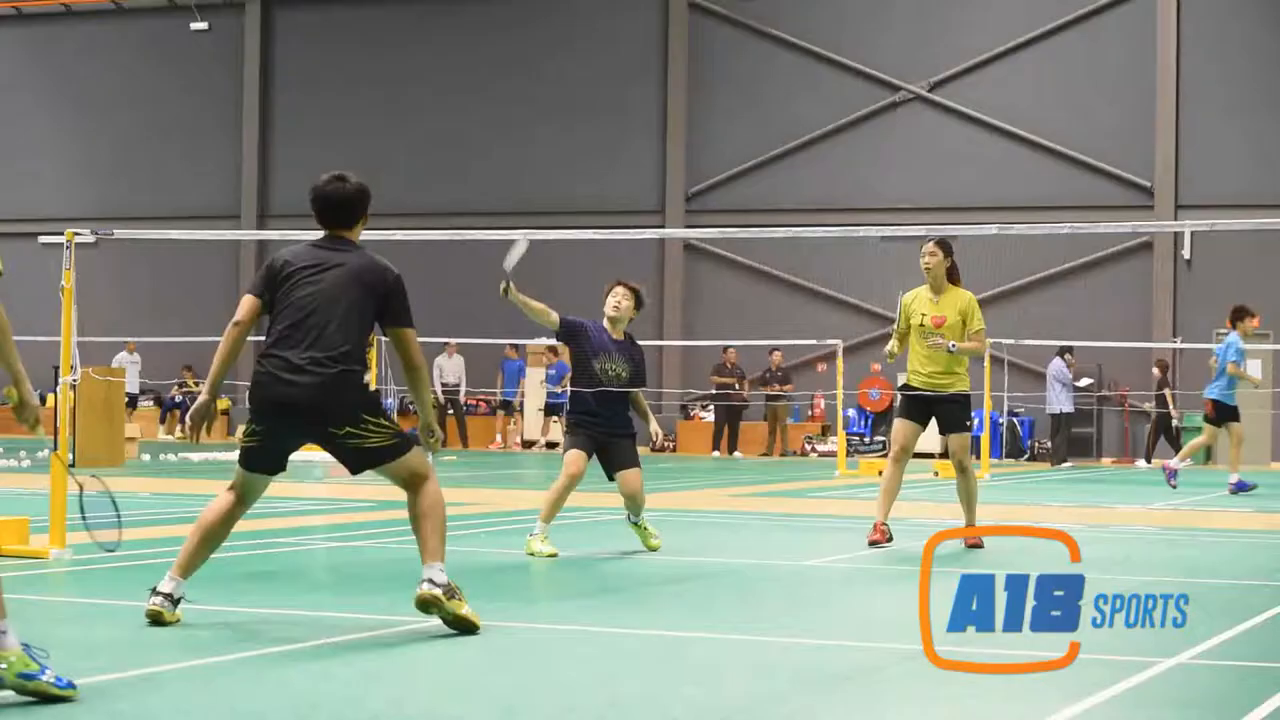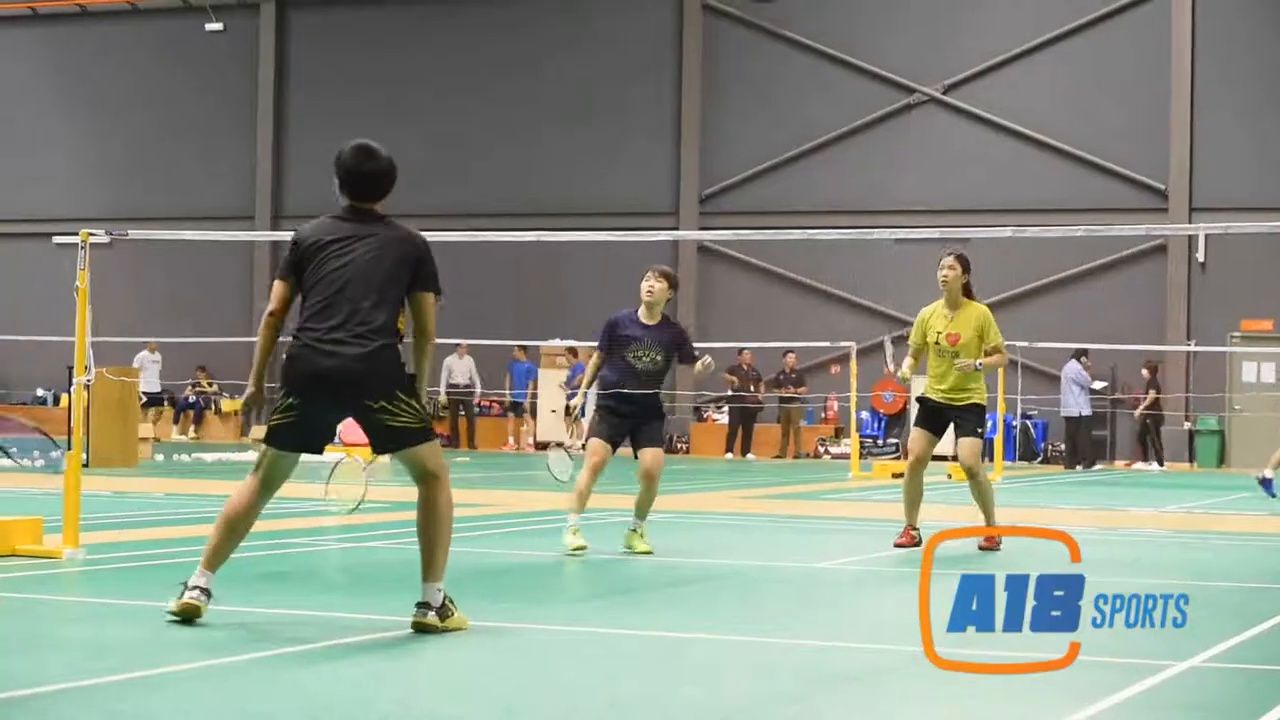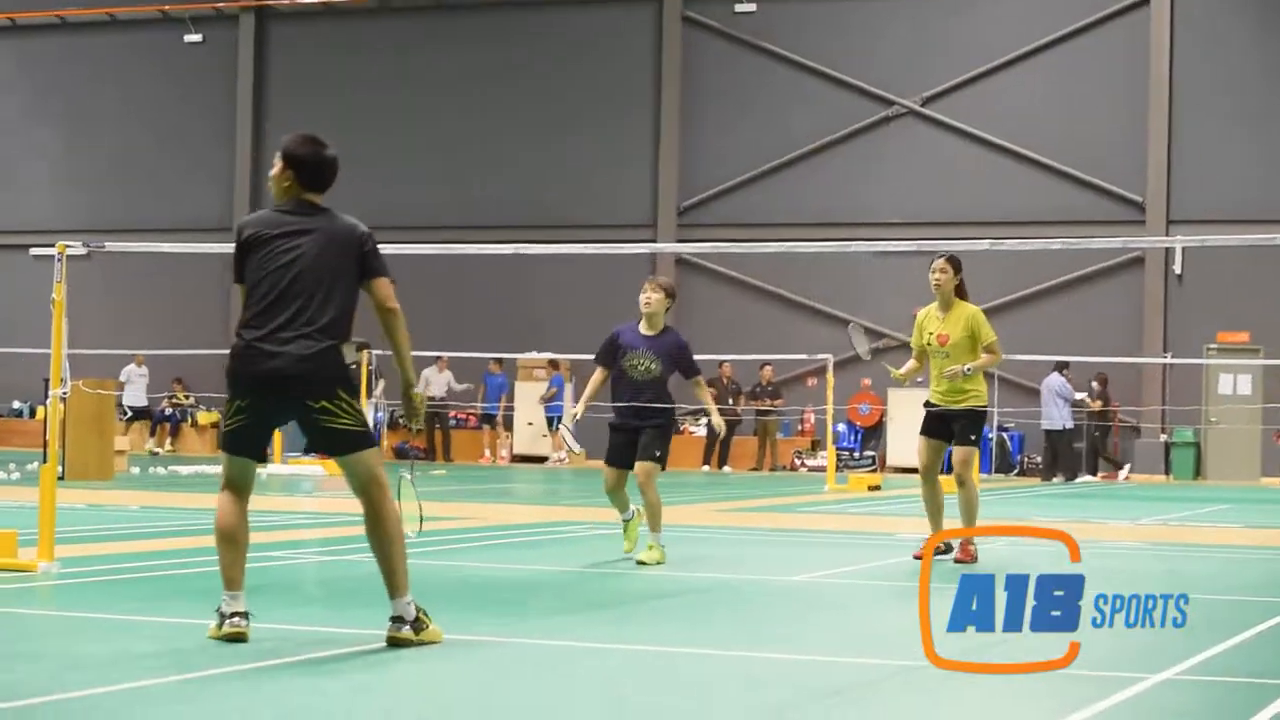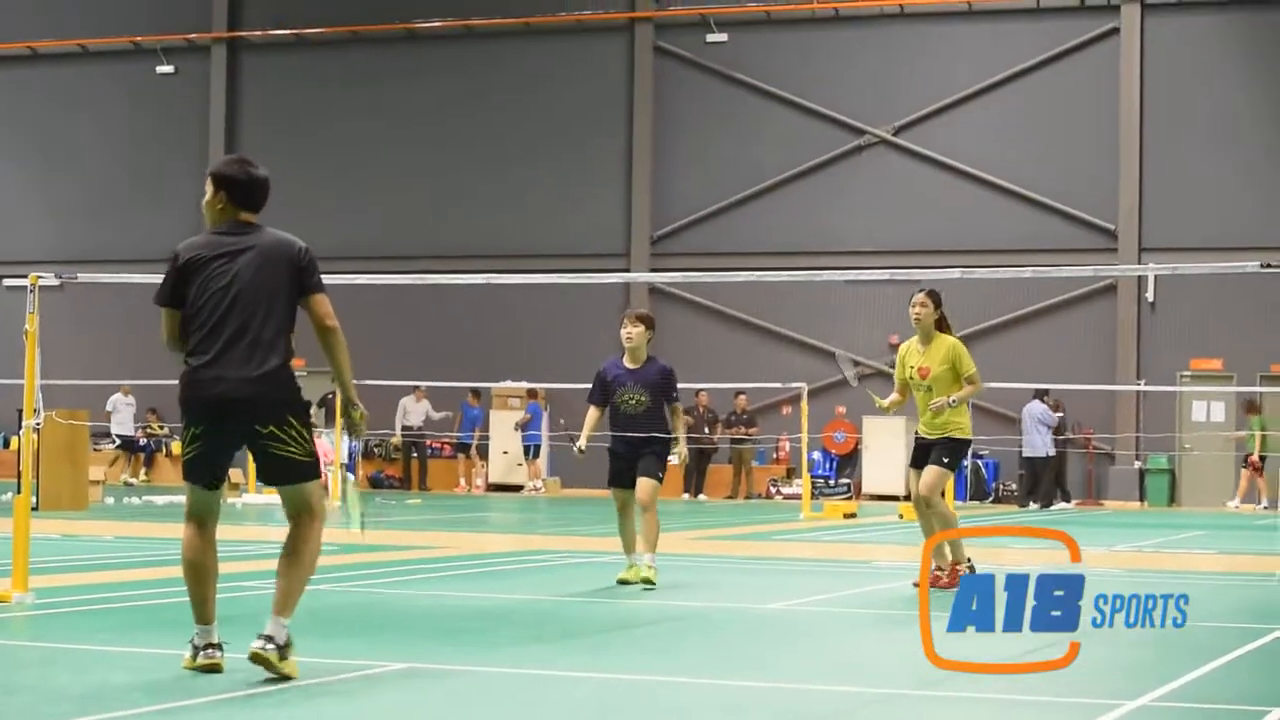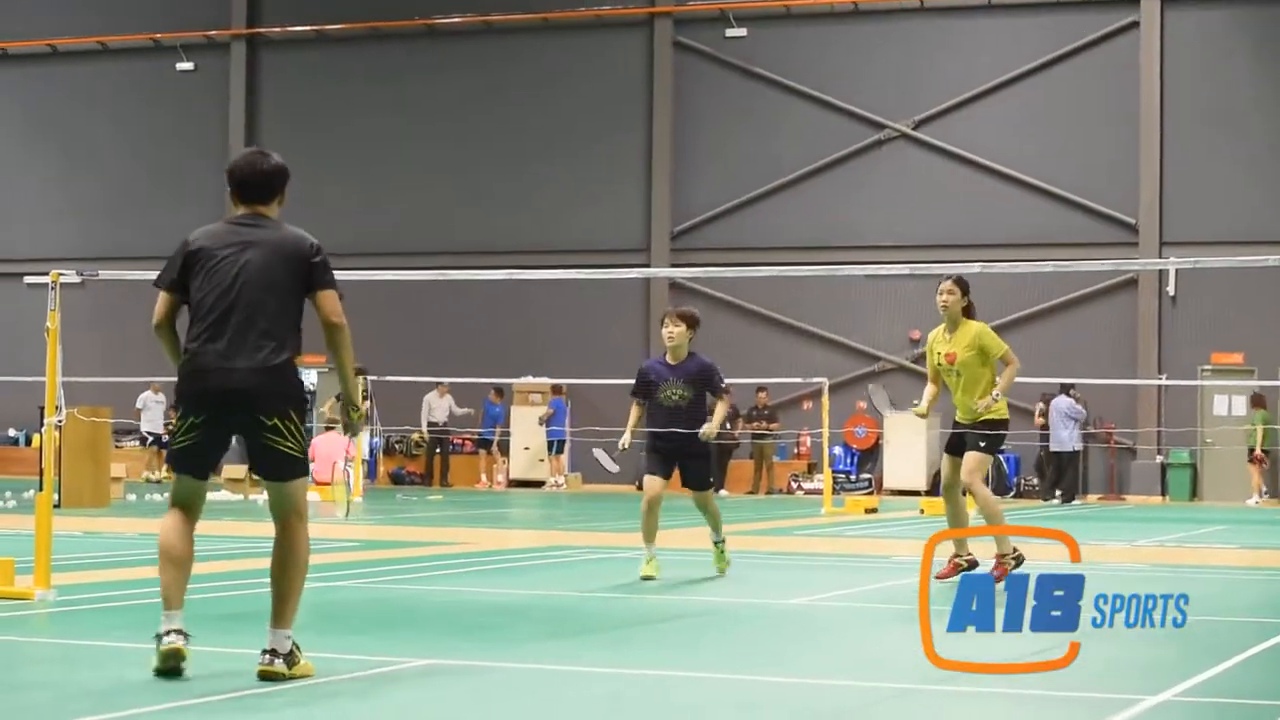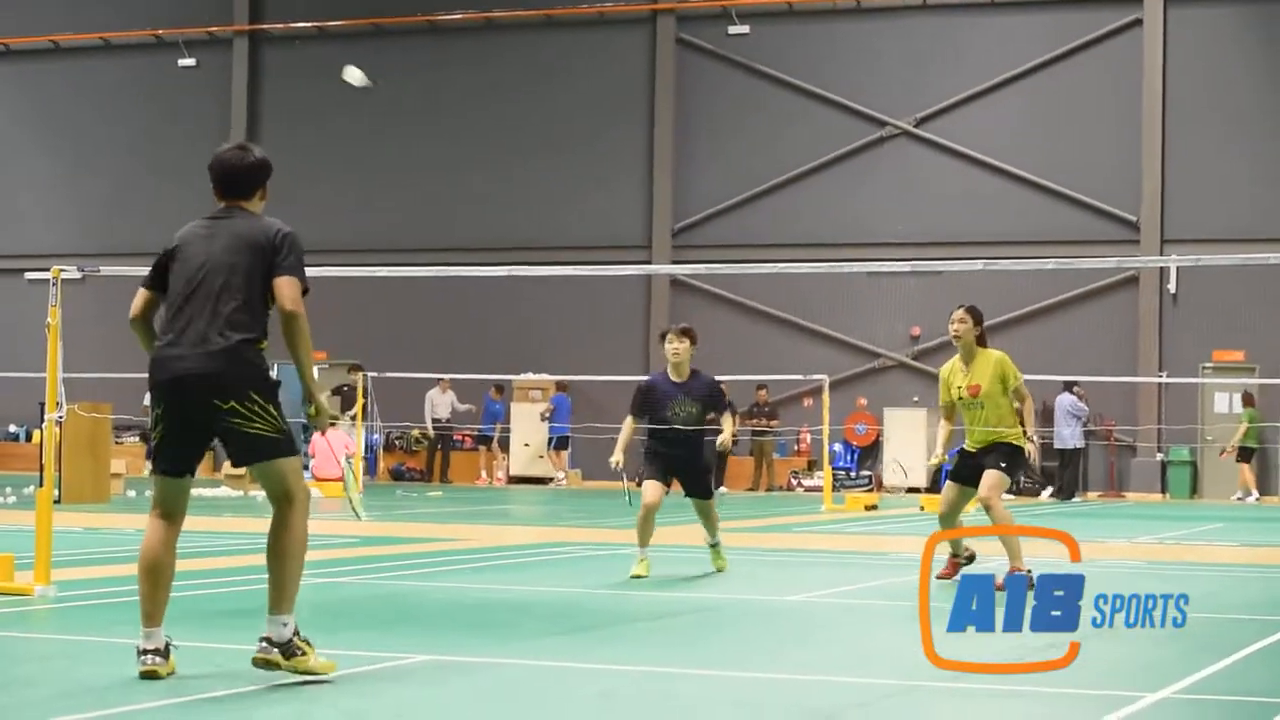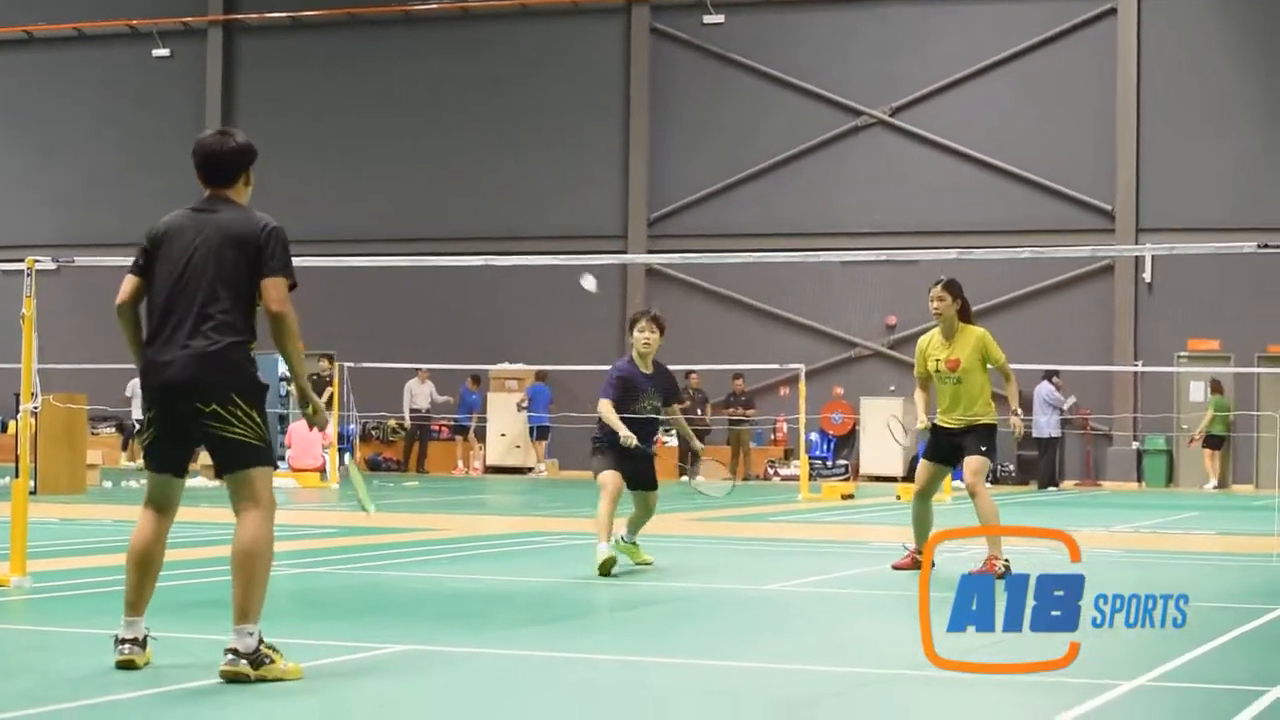
dt=0.3s
person 1, frame 1
left shoulder: (283, 260)
right shoulder: (382, 274)
left elbow: (239, 323)
right elbow: (413, 360)
left wrist: (209, 391)
right wrist: (425, 418)
left hip: (272, 396)
right hip: (339, 398)
left knee: (239, 492)
right knee: (421, 478)
left ankle: (167, 591)
right ankle: (436, 584)
person 1, frame 2
left shoulder: (308, 236)
right shoulder: (412, 244)
left elbow: (274, 311)
right elbow: (425, 328)
left wrist: (256, 381)
right wrist: (417, 390)
left hip: (307, 370)
right hip: (376, 372)
left knee: (262, 479)
right knee: (433, 475)
left ankle: (197, 586)
right ankle: (432, 602)
person 1, frame 3
left shoulder: (252, 228)
right shoulder: (353, 235)
left elbow: (249, 303)
right elbow: (389, 308)
right wrist: (408, 380)
left hip: (253, 370)
right hip: (321, 374)
left knee: (234, 486)
right knee: (374, 488)
left ankle: (233, 611)
right ankle: (405, 615)
person 1, frame 4
left shoulder: (187, 254)
right shoulder: (291, 250)
left elbow: (171, 336)
right elbow: (327, 324)
right wrist: (350, 397)
left hip: (204, 396)
right hip: (271, 395)
left knee: (200, 518)
right knee: (308, 515)
left ankle: (206, 642)
right ankle: (274, 636)
person 1, frame 5
left shoulder: (197, 241)
right shoulder: (303, 247)
left elbow: (161, 321)
right elbow: (334, 321)
right wrist: (350, 395)
left hip: (204, 386)
right hip: (272, 388)
left knee: (182, 507)
right knee: (291, 515)
left ankle: (172, 630)
right ankle: (279, 648)
person 1, frame 6
left shoulder: (183, 237)
right shoulder: (275, 235)
left elbow: (138, 315)
right elbow: (289, 308)
right wrist: (311, 389)
left hip: (170, 377)
right hip: (234, 373)
left knee: (165, 511)
right knee: (291, 496)
left ankle: (152, 647)
right ankle: (279, 635)
person 1, frame 7
left shoulder: (165, 227)
right shoulder: (262, 230)
left elbow: (124, 302)
right elbow: (277, 309)
right wrist: (306, 387)
left hip: (162, 378)
right hip: (222, 377)
left knee: (158, 505)
right knee: (255, 507)
left ankle: (130, 636)
right ankle: (243, 645)
person 2, frame 1
left shoulder: (965, 300)
right shoulder: (910, 299)
left elbow: (980, 345)
right elbow: (898, 337)
left wrist: (952, 347)
right wrist: (892, 347)
left hip: (953, 389)
right hip: (916, 386)
left knee: (961, 461)
right knee: (898, 452)
left ankle: (971, 528)
right ankle: (880, 525)
person 2, frame 2
left shoulder: (980, 314)
right shoulder: (926, 314)
left elbow: (1002, 356)
right elbow: (913, 355)
left wrist: (977, 365)
right wrist: (905, 370)
left hip: (969, 401)
right hip: (934, 398)
left knee: (971, 465)
right knee: (914, 462)
left ankle: (991, 528)
right ankle: (911, 528)
person 2, frame 3
left shoulder: (971, 314)
right shoulder: (924, 316)
left elbow: (995, 354)
right elbow: (918, 358)
left wrist: (967, 369)
right wrist: (903, 371)
left hip: (969, 404)
right hip: (937, 403)
left knee: (961, 473)
right knee: (926, 472)
left ankle: (968, 542)
right ankle: (938, 537)
person 2, frame 4
left shoulder: (952, 346)
right shoulder: (905, 350)
left elbow: (976, 385)
right elbow: (901, 392)
left wrist: (951, 401)
right wrist: (887, 402)
left hip: (953, 433)
right hip: (925, 433)
left knee: (928, 494)
right knee: (918, 501)
left ankle: (960, 561)
right ankle: (941, 566)
person 2, frame 5
left shoulder: (978, 332)
right shoulder: (934, 339)
left elbow: (1012, 363)
right elbow: (933, 381)
left wrist: (995, 394)
right wrist: (924, 404)
left hip: (989, 420)
right hip: (963, 419)
left knee: (972, 480)
right knee: (948, 488)
left ankle: (1006, 553)
right ankle: (962, 555)
person 2, frame 6
left shoulder: (998, 360)
right shoulder: (947, 371)
left elbow: (1026, 399)
right elbow: (947, 418)
left wrist: (1030, 437)
right wrist: (940, 449)
left hip: (1006, 444)
right hip: (972, 449)
left knee: (988, 497)
right knee: (945, 513)
left ankle: (1019, 569)
right ankle: (960, 553)
person 2, frame 7
left shoulder: (979, 337)
right shoulder: (925, 343)
left elbow: (1008, 375)
right elbow: (921, 387)
left wrist: (1015, 411)
right wrist: (921, 415)
left hip: (979, 424)
right hip: (944, 426)
left knee: (973, 483)
right knee: (921, 490)
left ankle: (997, 559)
right ankle: (919, 553)
person 3, frame 1
left shoulder: (635, 351)
right shoulder: (584, 331)
right elbow: (548, 316)
left wrist: (651, 421)
right wrist: (516, 296)
left hip: (619, 431)
right hip: (582, 423)
left knee: (635, 492)
right knee: (573, 471)
left ankle: (637, 521)
right ankle: (538, 534)
person 3, frame 2
left shoulder: (674, 332)
right shoulder: (618, 321)
left elbow: (693, 365)
right elbow: (600, 356)
left wrist: (704, 365)
right wrist: (581, 392)
left hip: (649, 412)
right hip: (611, 407)
left knee: (651, 471)
right knee: (593, 462)
left ankle: (635, 530)
right ankle: (572, 527)
person 3, frame 3
left shoulder: (676, 343)
right shoulder: (620, 335)
left elbow: (696, 381)
right elbow: (602, 371)
left wrist: (713, 413)
right wrist: (582, 403)
left hip: (657, 422)
right hip: (623, 421)
left knee: (645, 479)
right knee: (612, 486)
left ankle: (656, 544)
right ankle: (629, 516)
person 3, frame 4
left shoulder: (662, 371)
right shoulder: (608, 371)
left elbow: (674, 408)
right elbow: (597, 408)
left wrist: (681, 441)
right wrist: (584, 438)
left hip: (653, 447)
right hip: (620, 449)
left knee: (645, 500)
right knee: (623, 506)
left ankle: (648, 565)
right ankle: (632, 564)
person 3, frame 5
left shoulder: (703, 368)
right shoulder: (649, 369)
left elbow: (722, 398)
right elbow: (639, 402)
left wrist: (713, 423)
right wrist: (627, 434)
left hip: (694, 446)
right hip: (659, 445)
left knee: (704, 501)
right knee: (651, 497)
left ankle: (719, 544)
right ankle: (649, 557)
person 3, frame 6
left shoulder: (706, 384)
right shoulder: (651, 385)
left elbow: (724, 413)
right elbow: (632, 419)
left wrist: (727, 432)
right wrist: (619, 450)
left hip: (693, 458)
right hip: (658, 455)
left knee: (706, 512)
right knee: (650, 502)
left ankle: (714, 542)
right ankle: (642, 556)
person 3, frame 7
left shoulder: (665, 375)
right shoulder: (621, 372)
left elbow: (672, 410)
right elbow: (604, 406)
left wrist: (692, 439)
right wrist: (622, 430)
left hip: (641, 449)
right hip: (610, 444)
left knee: (647, 506)
right knee: (611, 489)
left ankle: (627, 540)
right ankle: (604, 551)
